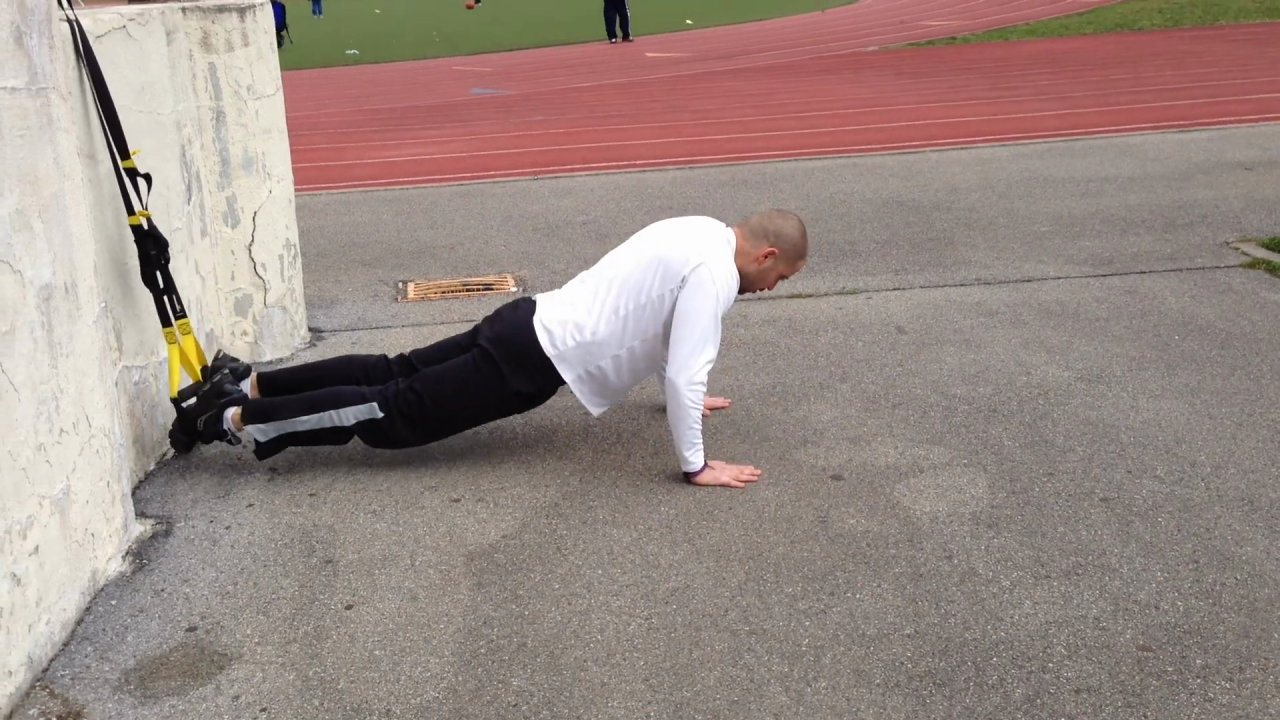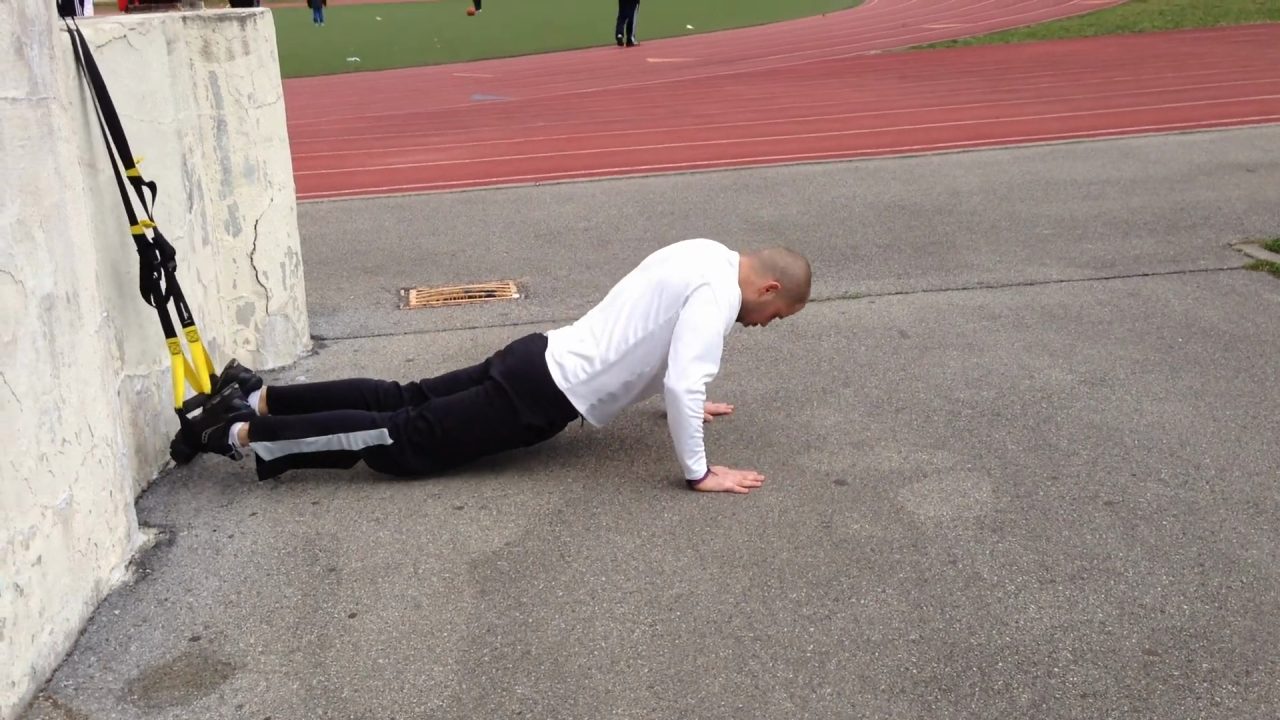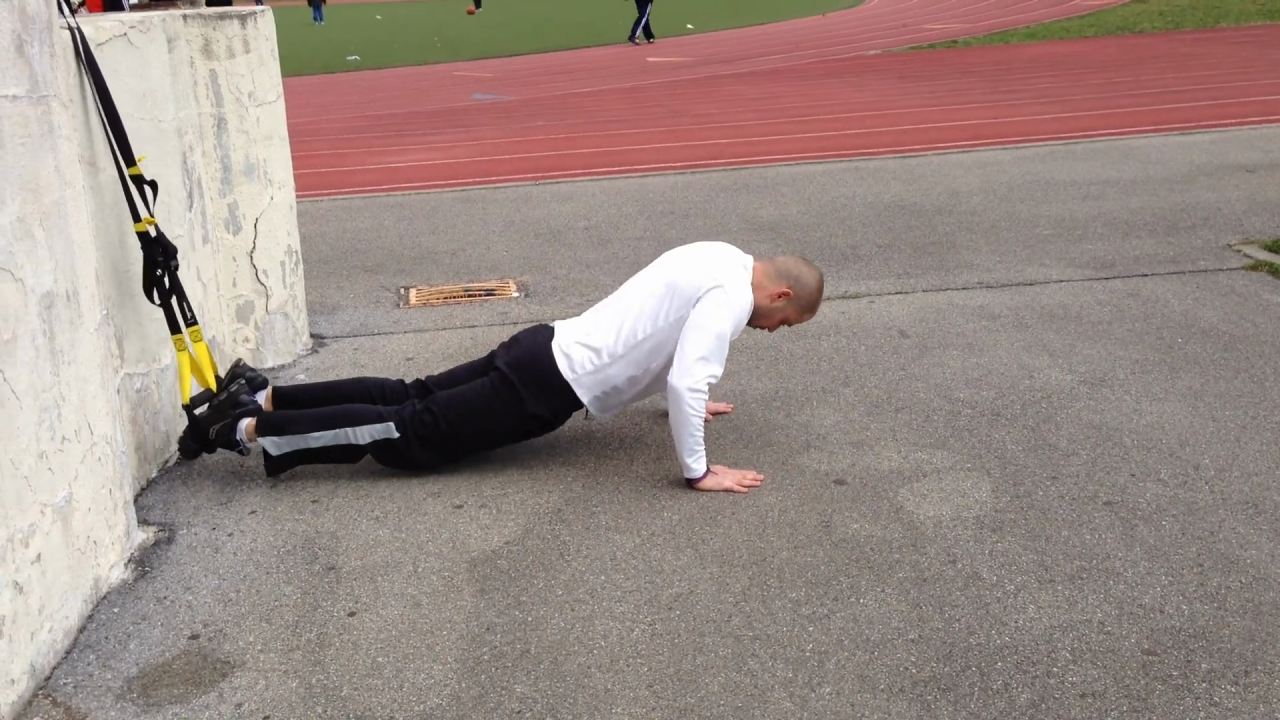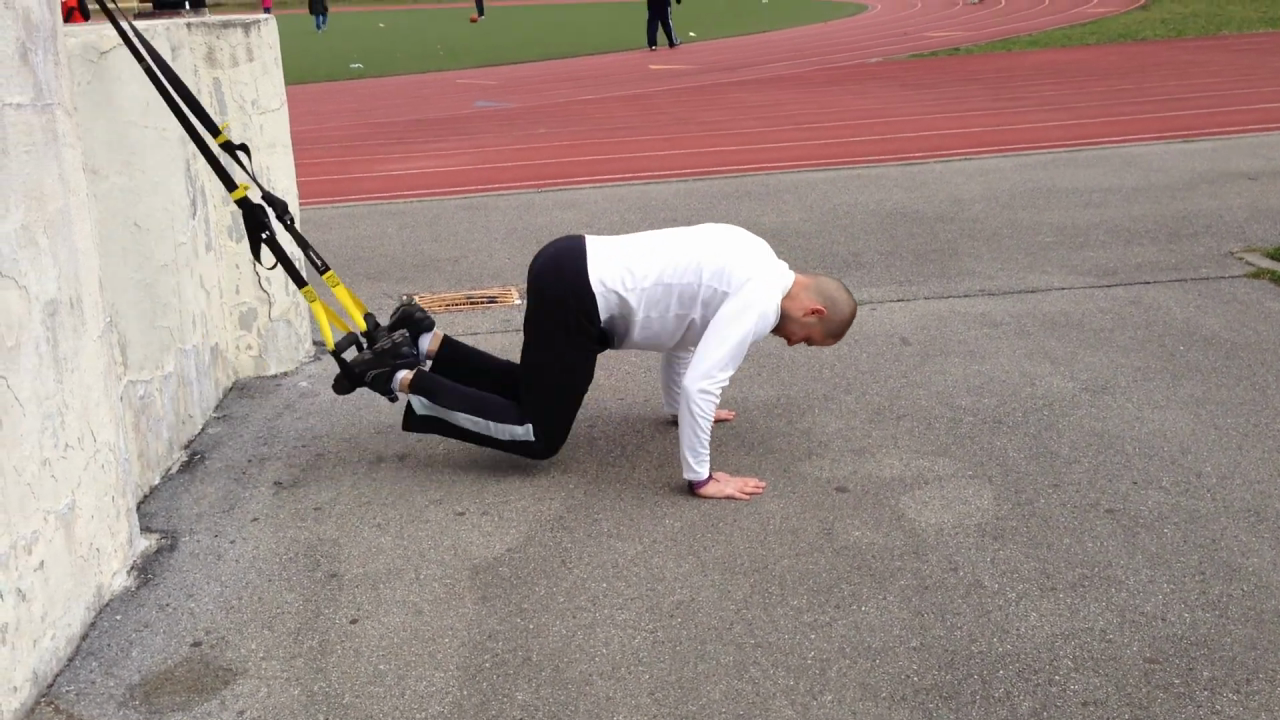
dt=0.5s
person 1, frame 1
left shoulder: (701, 232)
right shoulder: (716, 273)
right elbow: (685, 374)
left wrist: (683, 395)
right wrist: (697, 466)
left hip: (530, 326)
right hip: (534, 360)
left knee: (393, 375)
right knee: (393, 413)
left ankle: (245, 382)
right ankle: (236, 417)
person 1, frame 2
left shoulder: (706, 254)
right shoulder: (720, 291)
right elbow: (682, 383)
left wrist: (687, 403)
right wrist: (699, 471)
left hip: (541, 359)
right hip: (544, 398)
left knee: (401, 404)
right knee: (404, 442)
left ankle: (255, 395)
right ankle: (243, 431)
person 1, frame 3
left shoulder: (719, 257)
right shoulder: (733, 295)
right elbow: (686, 381)
left wrist: (685, 400)
right wrist: (699, 471)
left hip: (545, 350)
right hip: (546, 386)
left knee: (413, 398)
right knee: (409, 433)
left ankle: (261, 395)
right ankle: (251, 428)
person 1, frame 4
left shoulder: (755, 266)
right shoulder: (763, 299)
left elbow: (683, 319)
right elbow: (700, 382)
left wrist: (678, 408)
right wrist: (700, 477)
left hip: (571, 264)
right hip: (576, 292)
left knee: (528, 395)
right knee: (536, 434)
left ankle: (426, 345)
right ankle: (405, 379)
